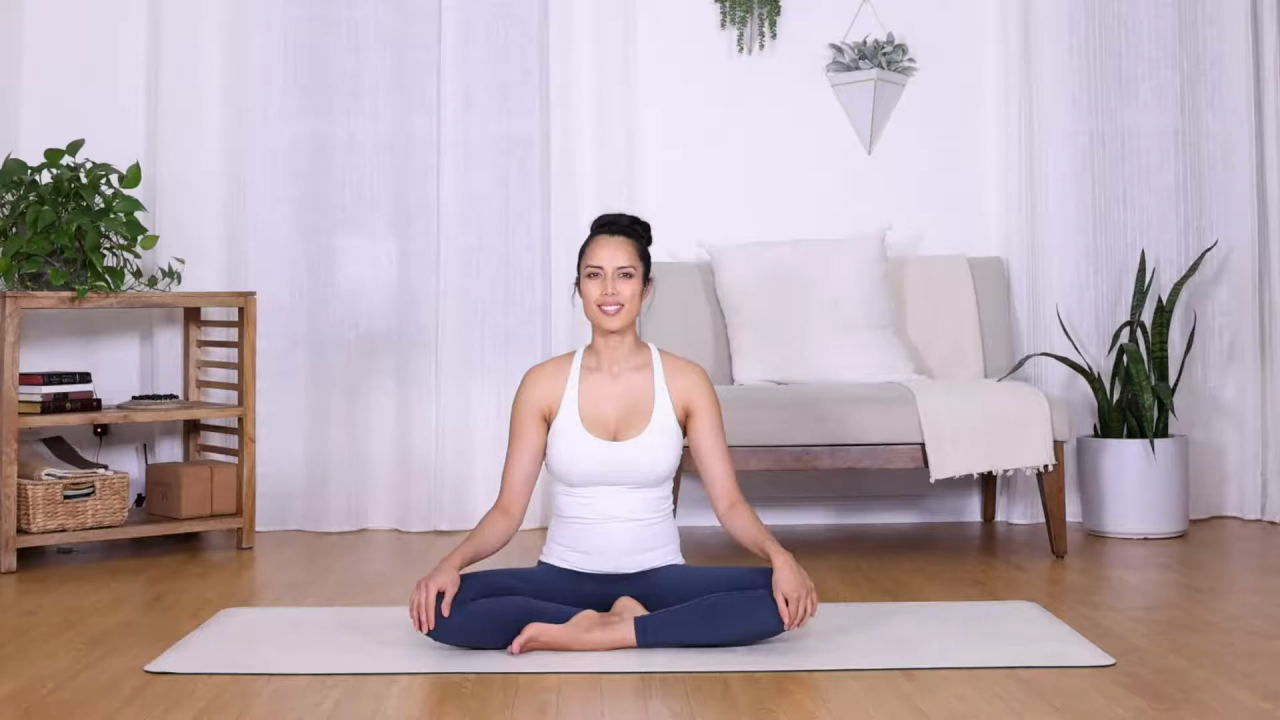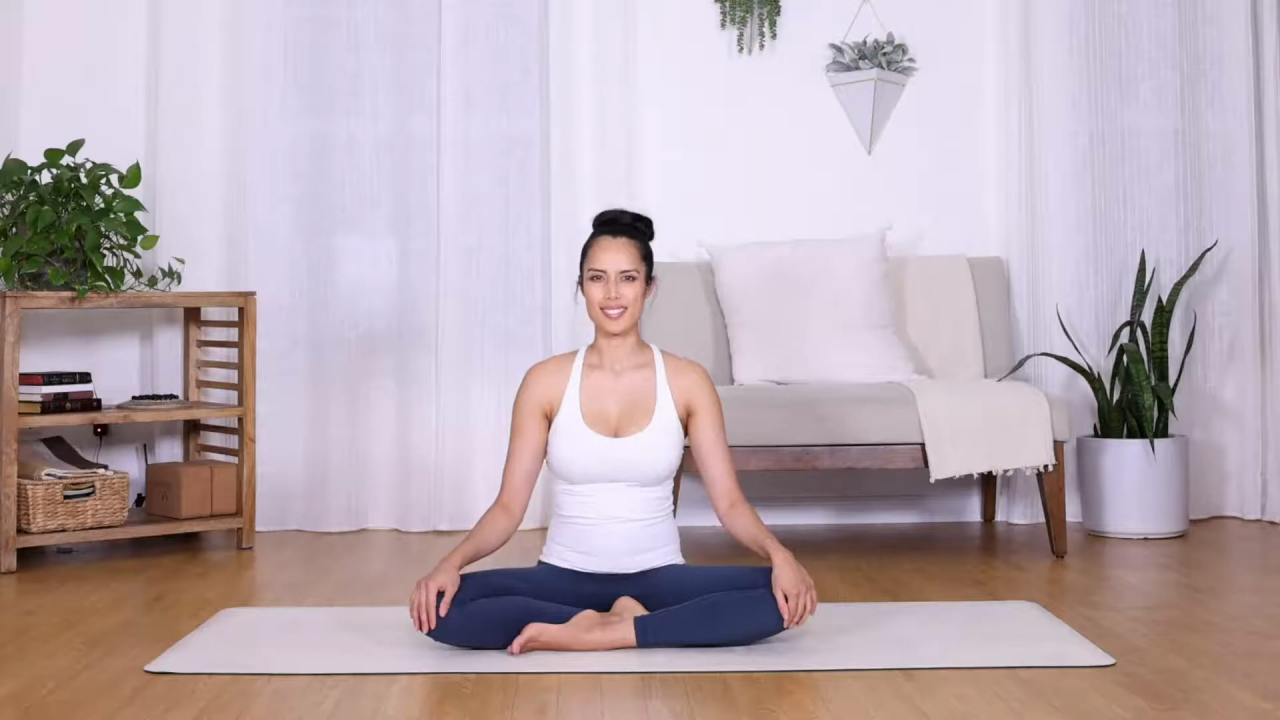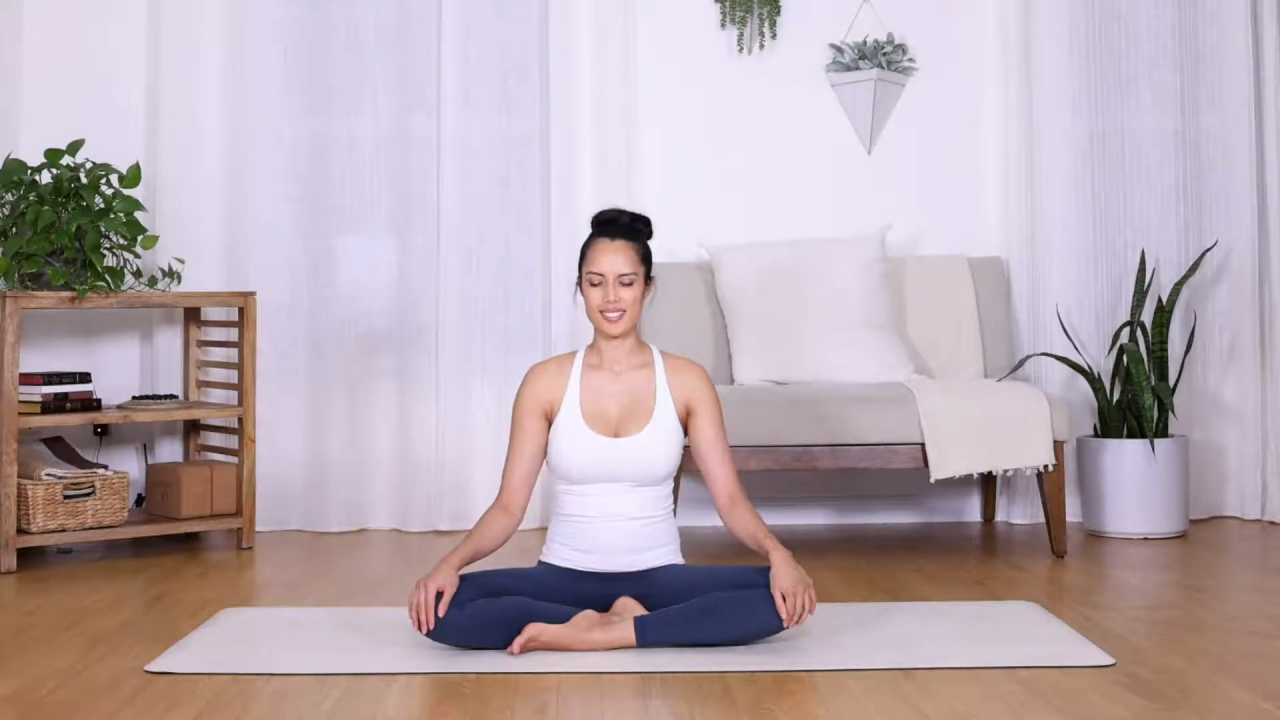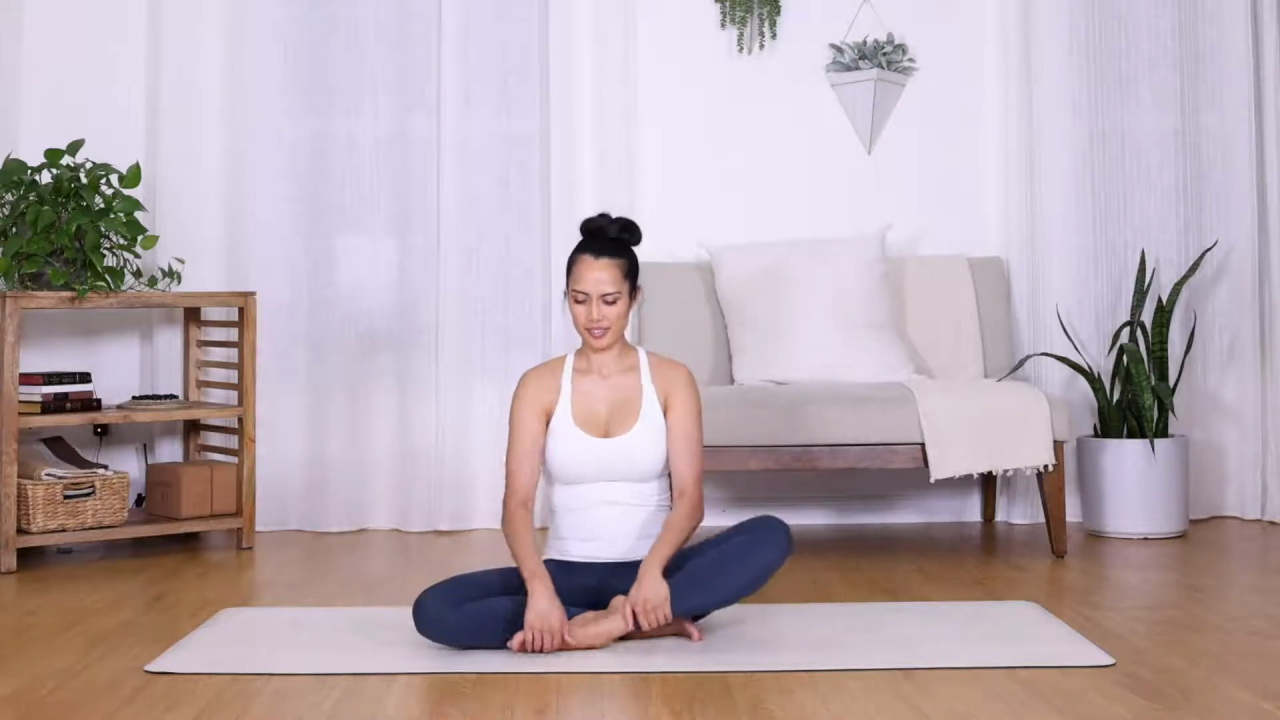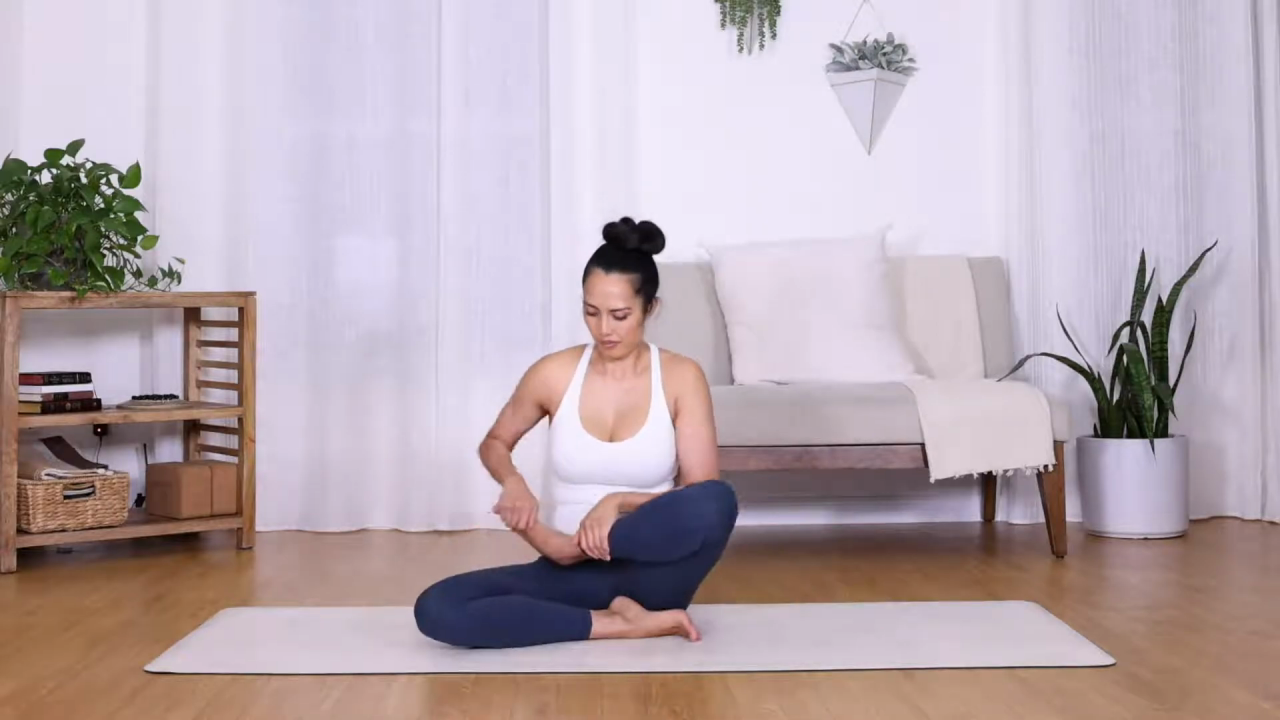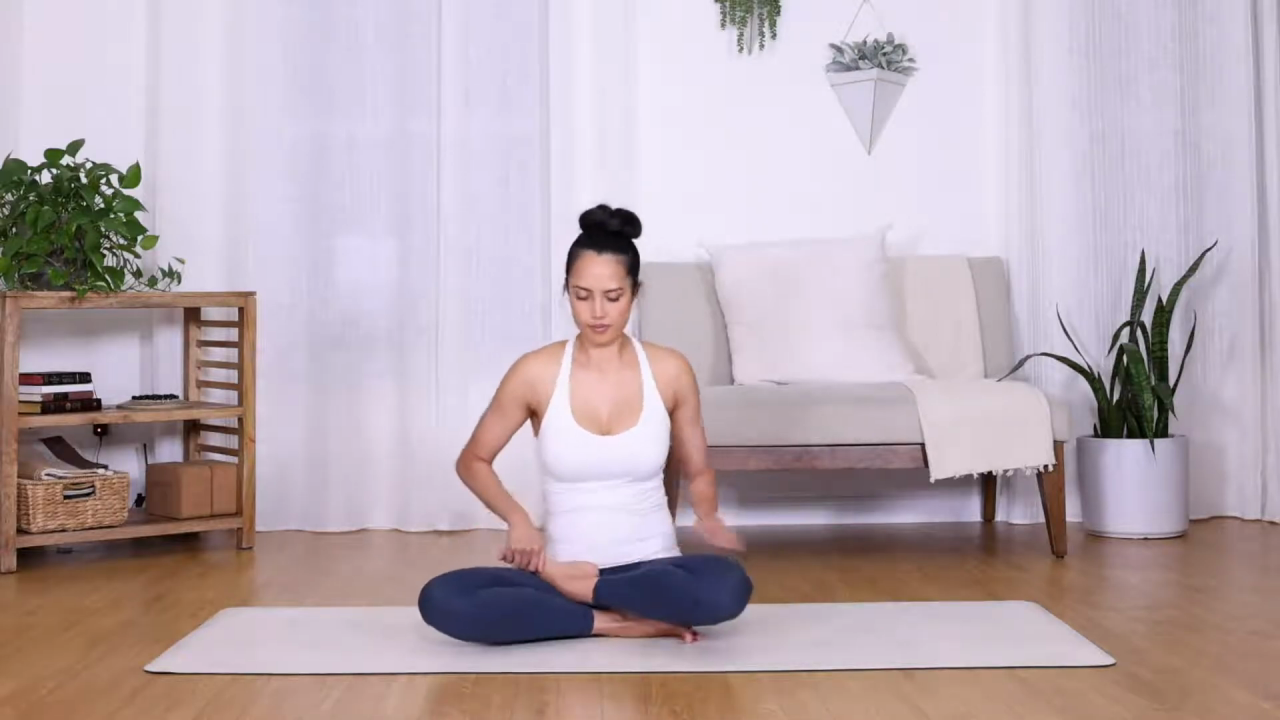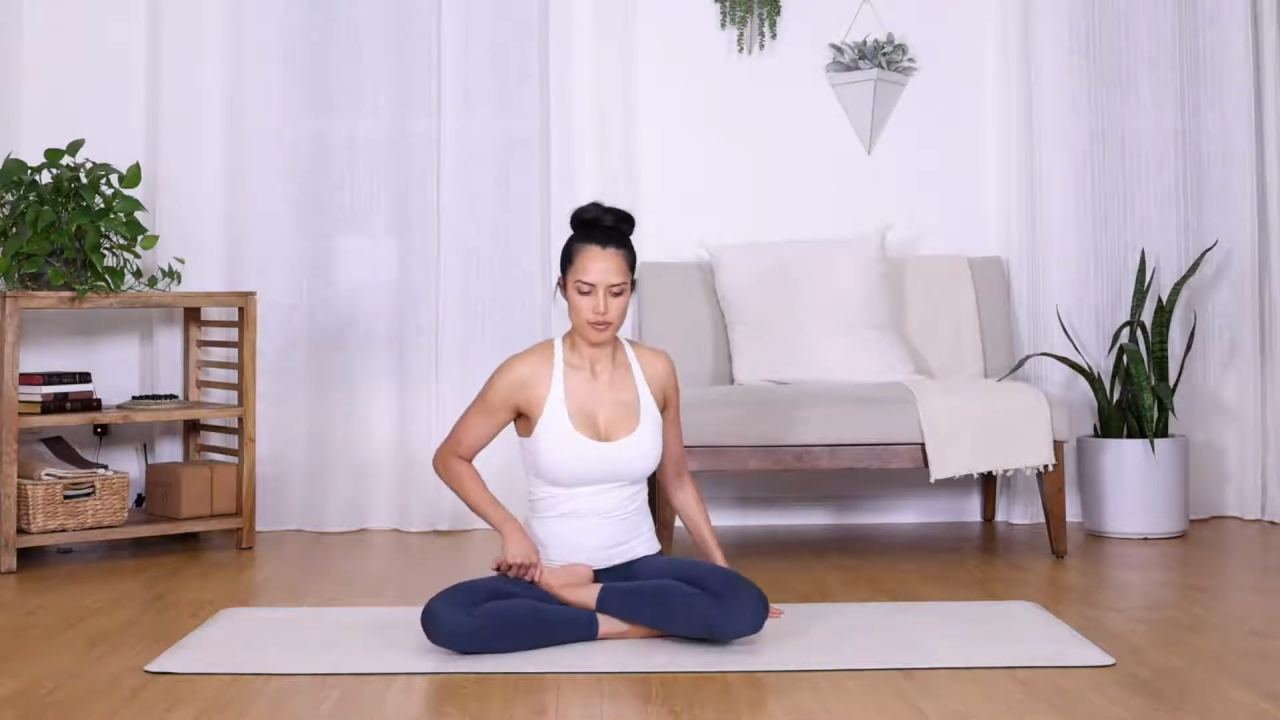
dt=0.7s
person 1, frame 1
left shoulder: (686, 380)
right shoulder: (544, 382)
left elbow: (729, 501)
right elbow: (508, 509)
left wrist: (780, 557)
right wrist: (450, 563)
left hip: (658, 577)
right hip: (566, 576)
left knee: (783, 599)
right knee: (441, 608)
left ankle: (598, 633)
right ankle: (627, 620)
person 1, frame 2
left shoulder: (687, 381)
right shoulder: (546, 380)
left elbow: (729, 501)
right elbow: (509, 506)
left wrist: (779, 554)
right wrist: (452, 562)
left hip: (658, 577)
right hip: (565, 576)
left knee: (785, 597)
right knee: (439, 606)
left ankle: (598, 632)
right ankle: (619, 622)
person 1, frame 3
left shoulder: (687, 380)
right shoulder: (546, 381)
left elbow: (730, 497)
right elbow: (509, 505)
left wrist: (778, 553)
right wrist: (450, 563)
left hip: (658, 576)
right hip: (565, 576)
left knee: (783, 597)
right knee: (440, 610)
left ankle: (593, 632)
right ankle: (630, 623)
person 1, frame 4
left shoulder: (672, 380)
right shoulder: (540, 385)
left elbow: (689, 498)
right elbow: (517, 502)
left wrist: (653, 570)
right wrist: (539, 588)
left hip: (650, 573)
right hip: (568, 574)
left knee: (771, 536)
right knee: (433, 610)
left ankle: (607, 626)
right ankle: (640, 623)
person 1, frame 5
left shoulder: (681, 378)
right shoulder: (553, 374)
left elbow: (704, 494)
right elbow: (494, 444)
left wrist: (620, 501)
right wrist: (513, 482)
left hip: (648, 576)
right hip: (569, 576)
left knee: (716, 500)
right knee: (436, 610)
right ankle: (618, 624)
person 1, frame 6
left shoulder: (670, 371)
right shoulder: (535, 372)
left elbow: (698, 473)
right elbow: (473, 460)
left wrist: (709, 519)
right wrist: (518, 518)
left hip: (649, 570)
right hip: (564, 568)
left knee: (729, 588)
right knee: (440, 600)
left ankle: (577, 590)
right ankle: (614, 621)
person 1, frame 7
left shoulder: (656, 369)
right shoulder: (526, 374)
left elbow: (676, 478)
right elbow: (450, 458)
left wrist: (722, 567)
right wrist: (510, 529)
left hip: (638, 563)
right hip: (553, 569)
left knee: (746, 608)
right knee: (443, 619)
left ankle: (580, 596)
right ankle: (619, 623)
